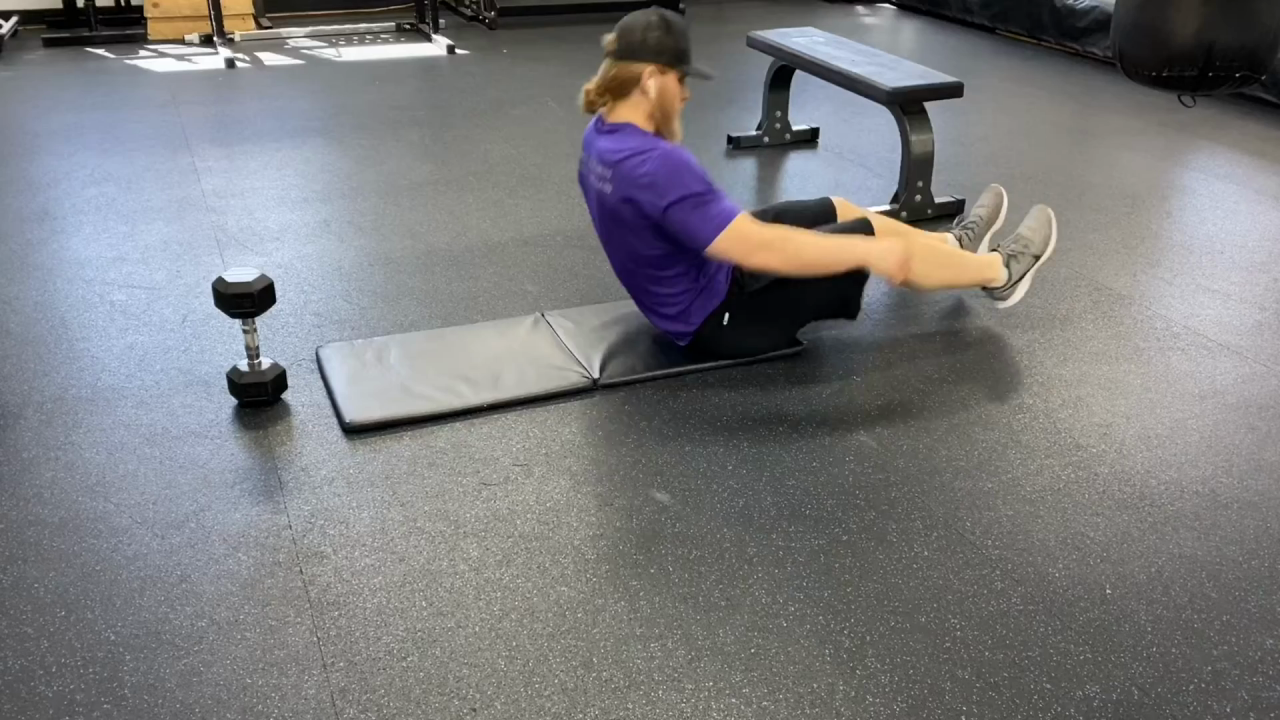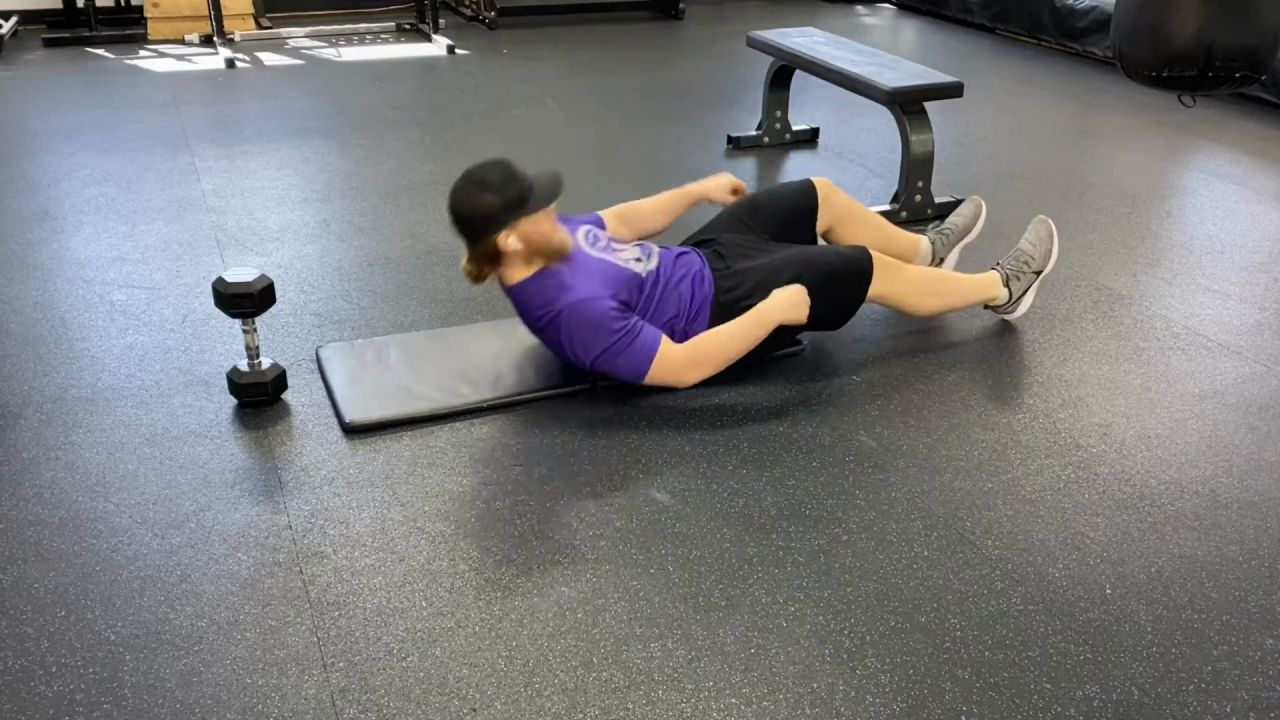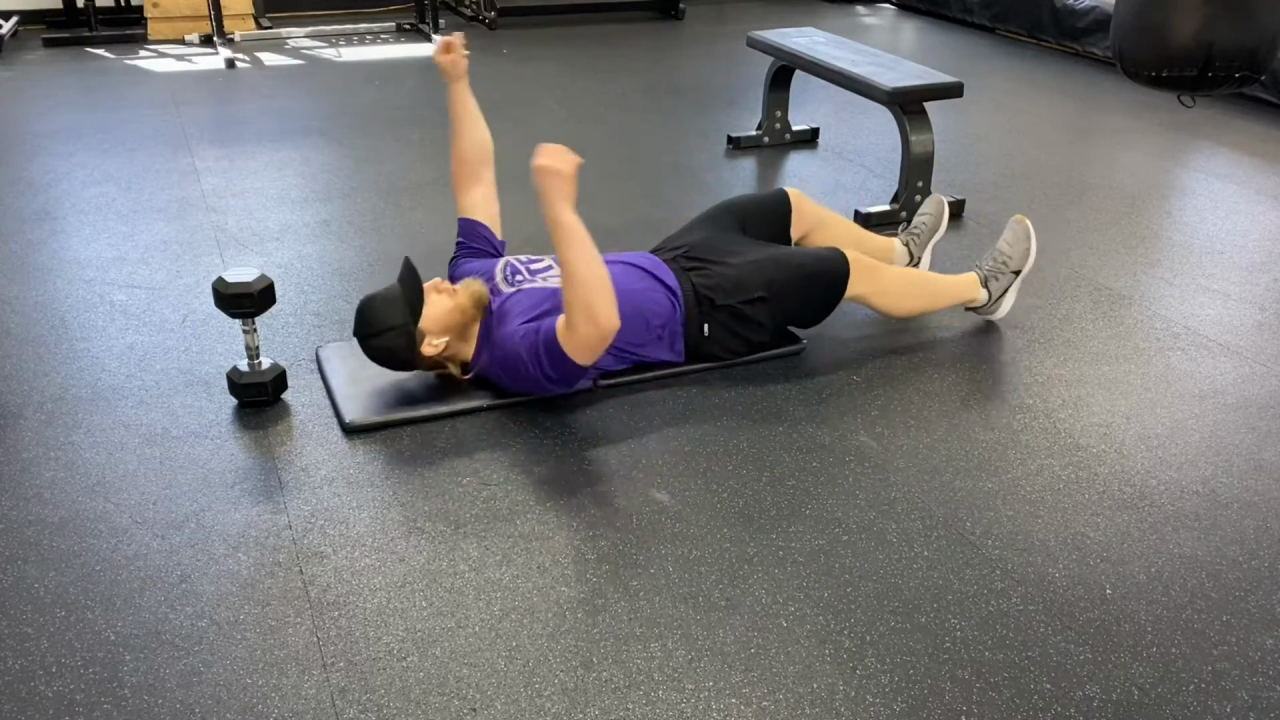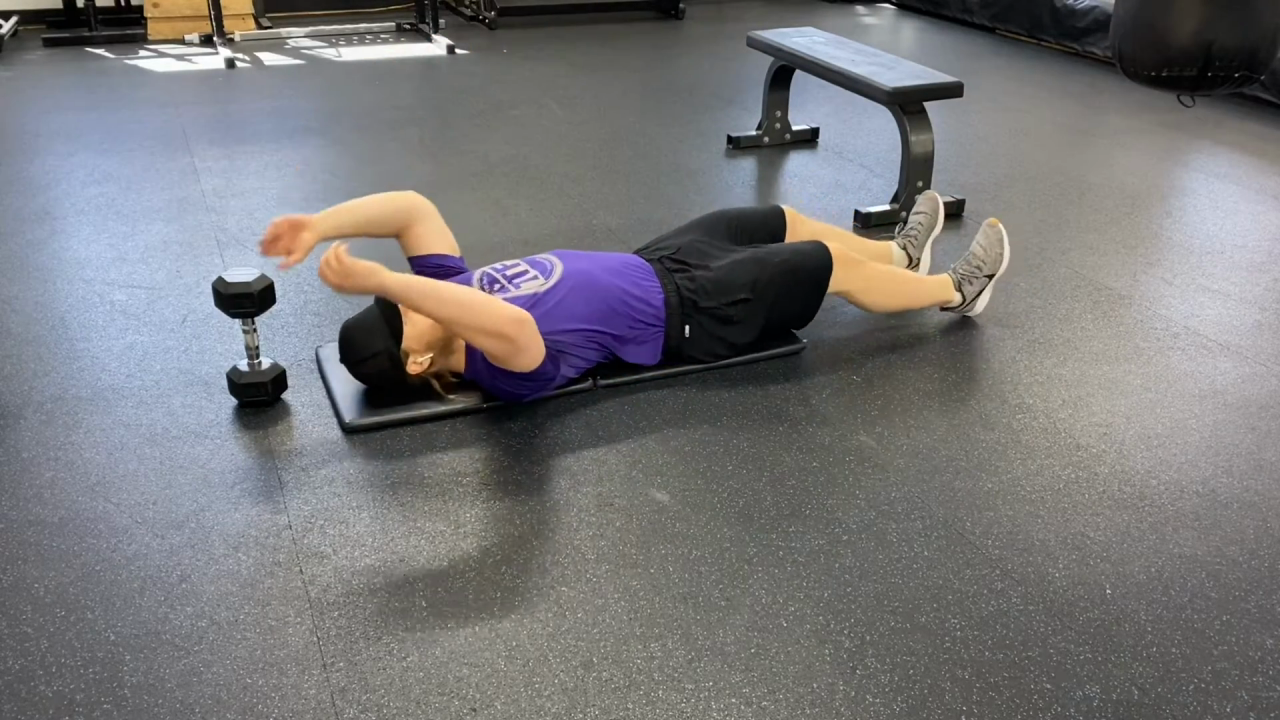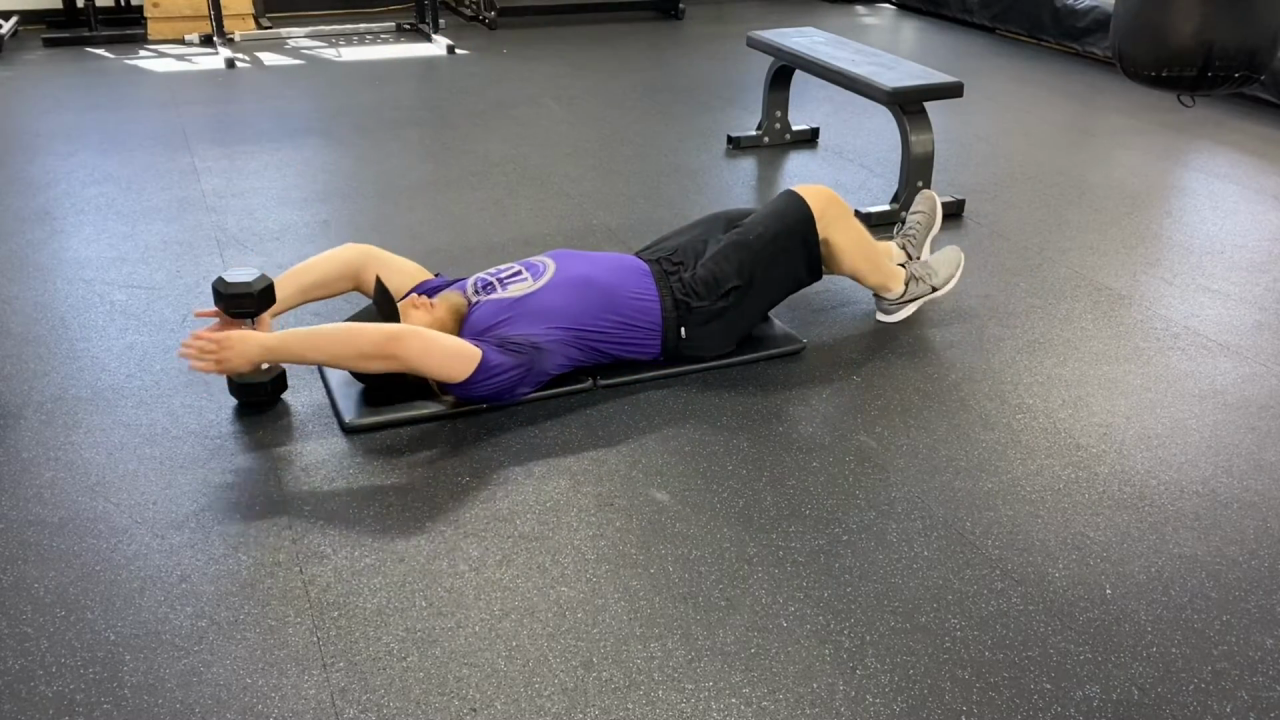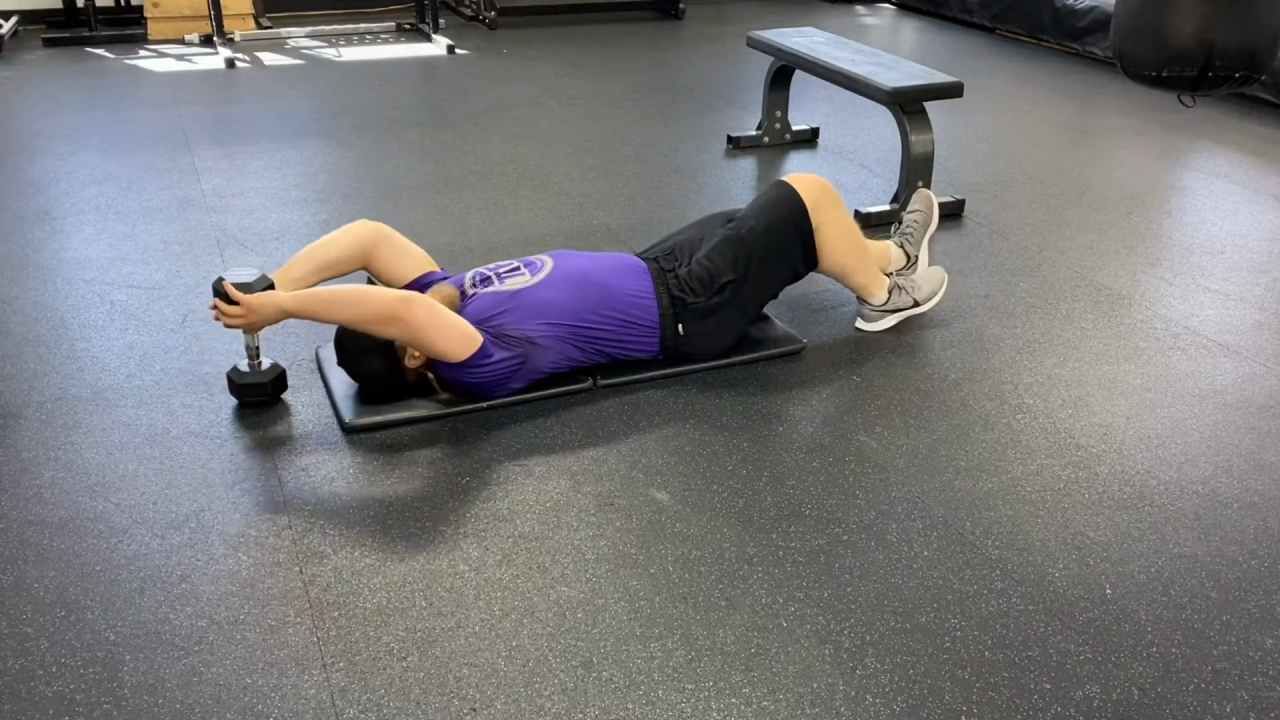
dt=0.5s
person 1, frame 1
left shoulder: (606, 131)
right shoulder: (657, 169)
right elbow: (755, 254)
right wrist: (865, 253)
right hip: (721, 313)
left knee: (840, 211)
right knee: (875, 242)
left ankle: (954, 244)
right ankle: (1001, 270)
person 1, frame 2
left shoulder: (537, 244)
right shoulder: (571, 307)
left elbow: (616, 223)
right elbow: (679, 367)
left wrist: (696, 191)
right wrist: (773, 307)
left hip: (694, 260)
right hip: (714, 303)
left knee: (820, 195)
right knee: (868, 269)
left ankle: (926, 251)
right ankle: (999, 288)
person 1, frame 3
left shoulder: (474, 274)
right shoulder: (518, 357)
left elbow: (478, 178)
right elbow: (599, 324)
left wrist: (456, 83)
right wrist: (558, 204)
left hip: (667, 269)
right hip: (701, 314)
left knee: (791, 204)
right knee: (849, 269)
left ankle: (902, 249)
right ankle: (978, 289)
person 1, frame 4
left shoulder: (449, 294)
right shoulder: (500, 368)
left elbow: (413, 209)
right elbow: (515, 325)
left wrist: (316, 225)
right wrist: (374, 274)
left hip: (648, 270)
right hip: (683, 317)
left knee: (781, 220)
right knee: (833, 264)
left ankle: (896, 253)
right ankle: (953, 292)
person 1, frame 5
left shoulder: (449, 304)
right shoulder: (483, 368)
left elbow: (361, 257)
right elbow: (395, 345)
left wrist: (264, 300)
right wrist: (264, 345)
left hip: (649, 272)
right hip: (687, 315)
left knee: (767, 221)
right knee: (816, 204)
left ankle: (892, 253)
right ankle: (898, 289)
person 1, frame 6
left shoulder: (448, 297)
right shoulder: (481, 366)
left elbow: (372, 236)
right elbow: (401, 309)
left wrist: (271, 286)
right wrist: (280, 305)
left hip: (651, 272)
right hip: (684, 312)
left knee: (774, 222)
right knee: (808, 195)
left ankle: (888, 255)
right ankle: (882, 296)
